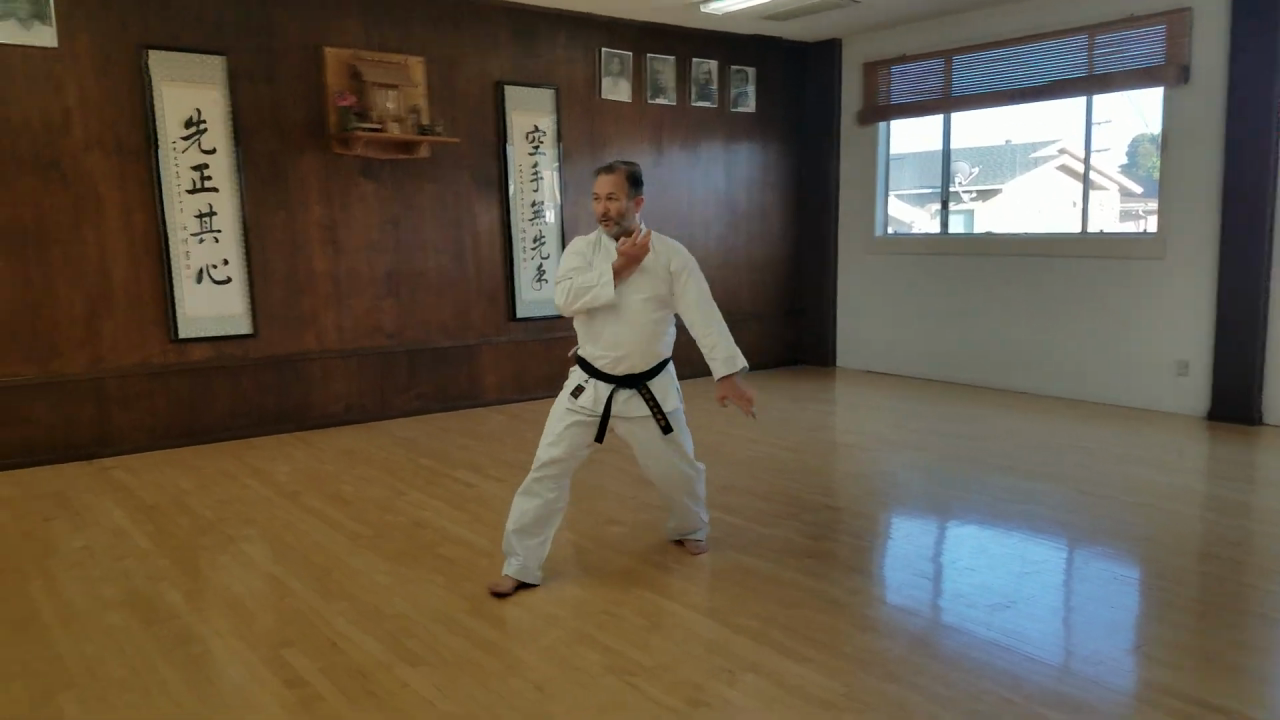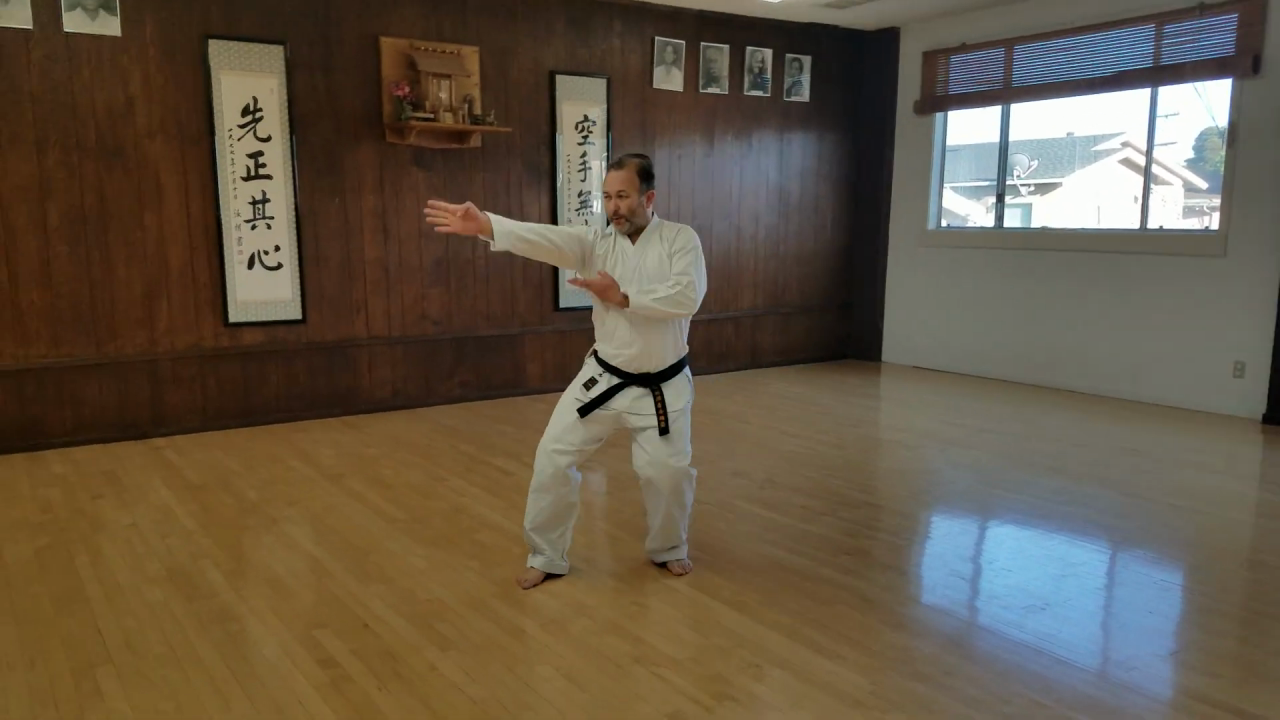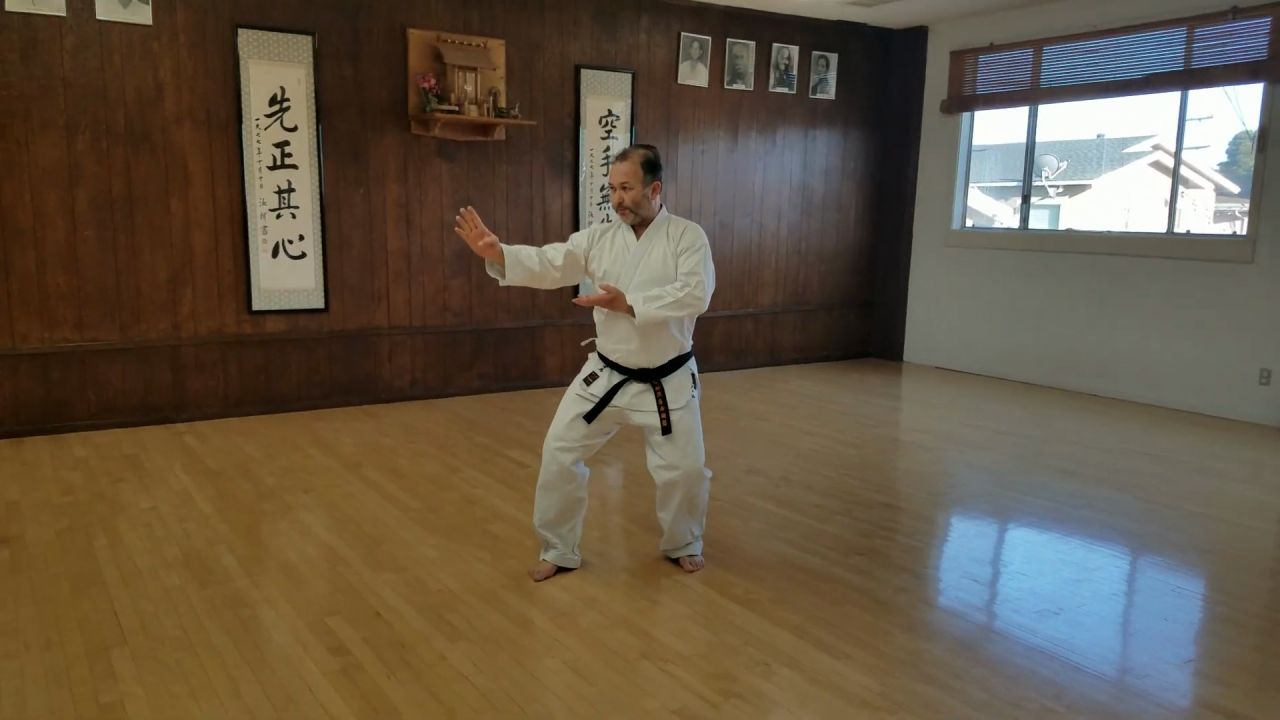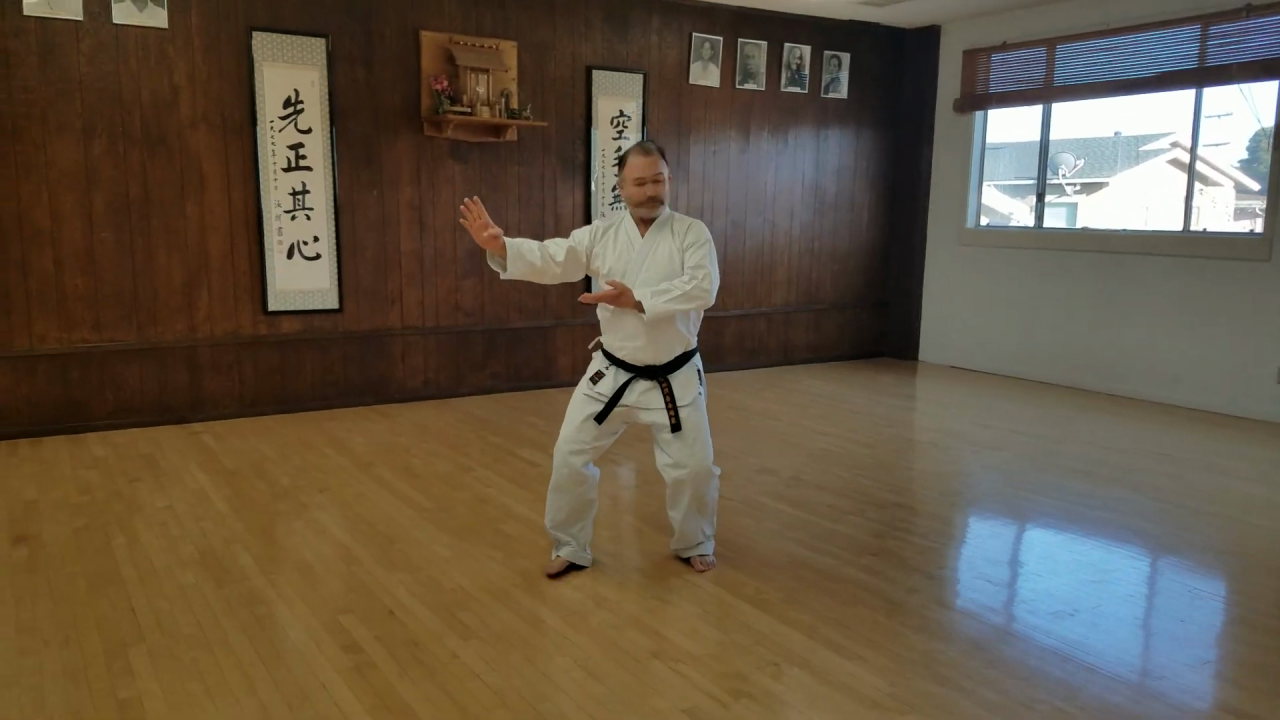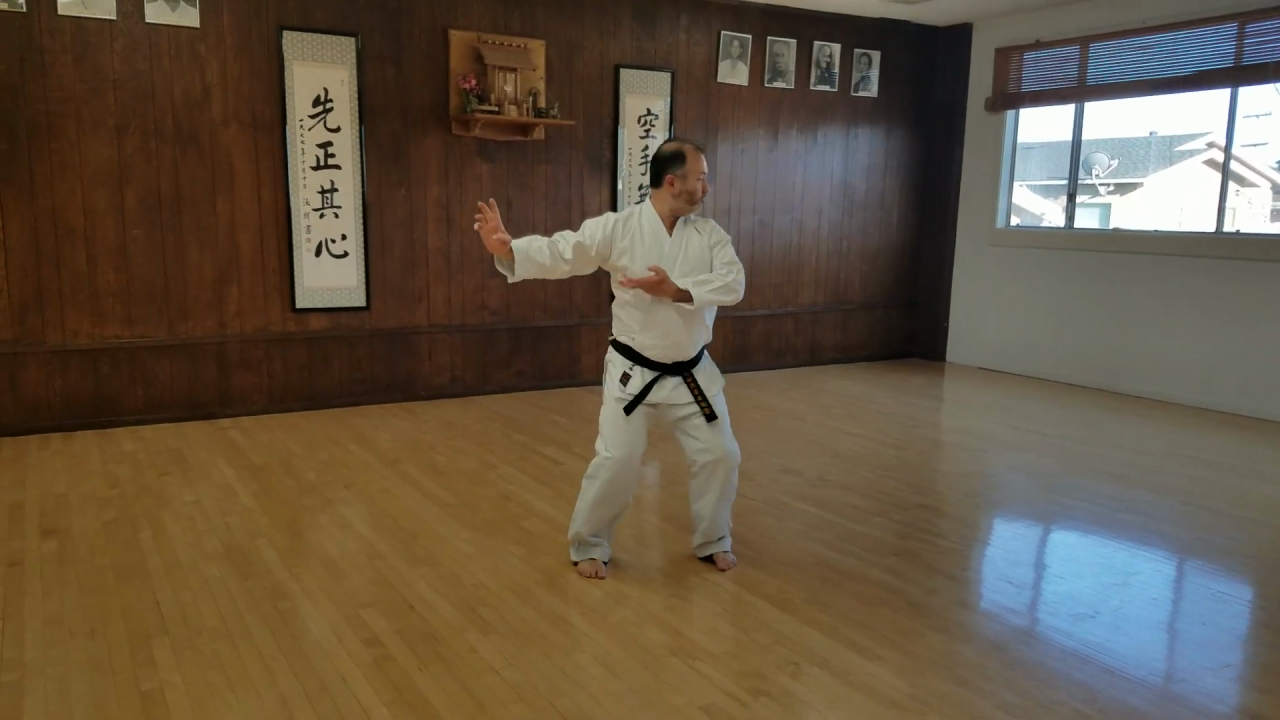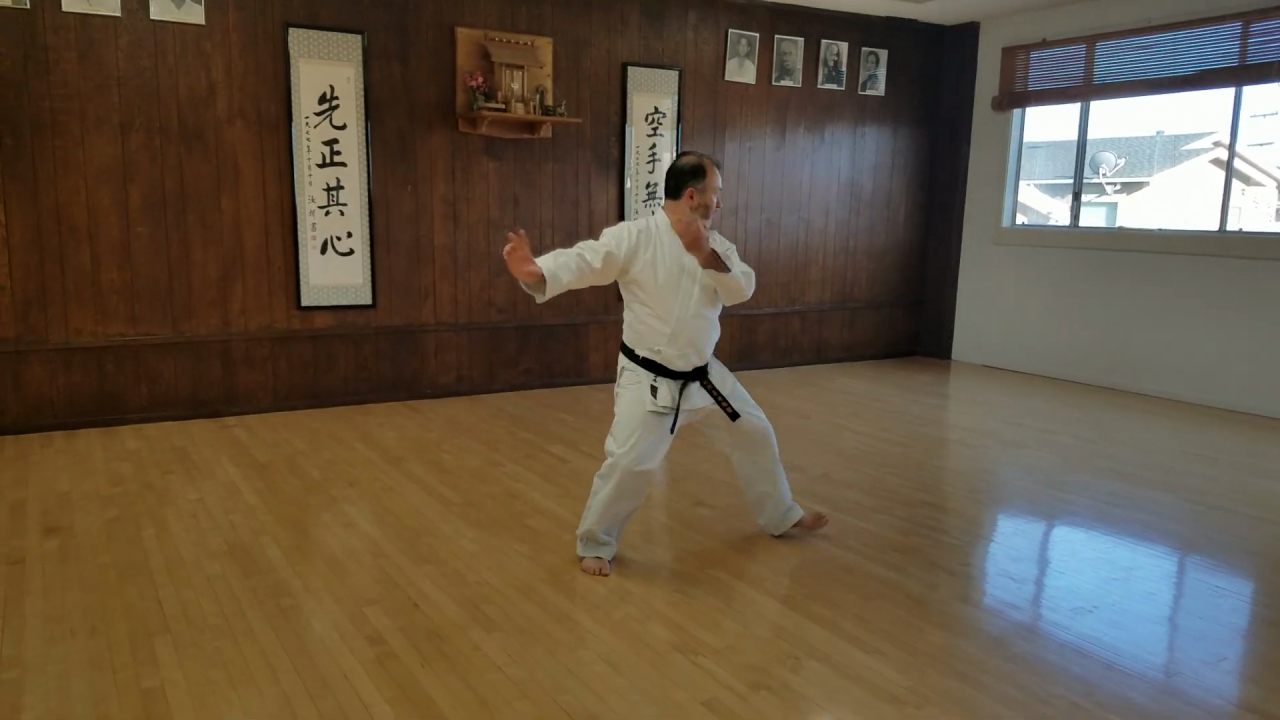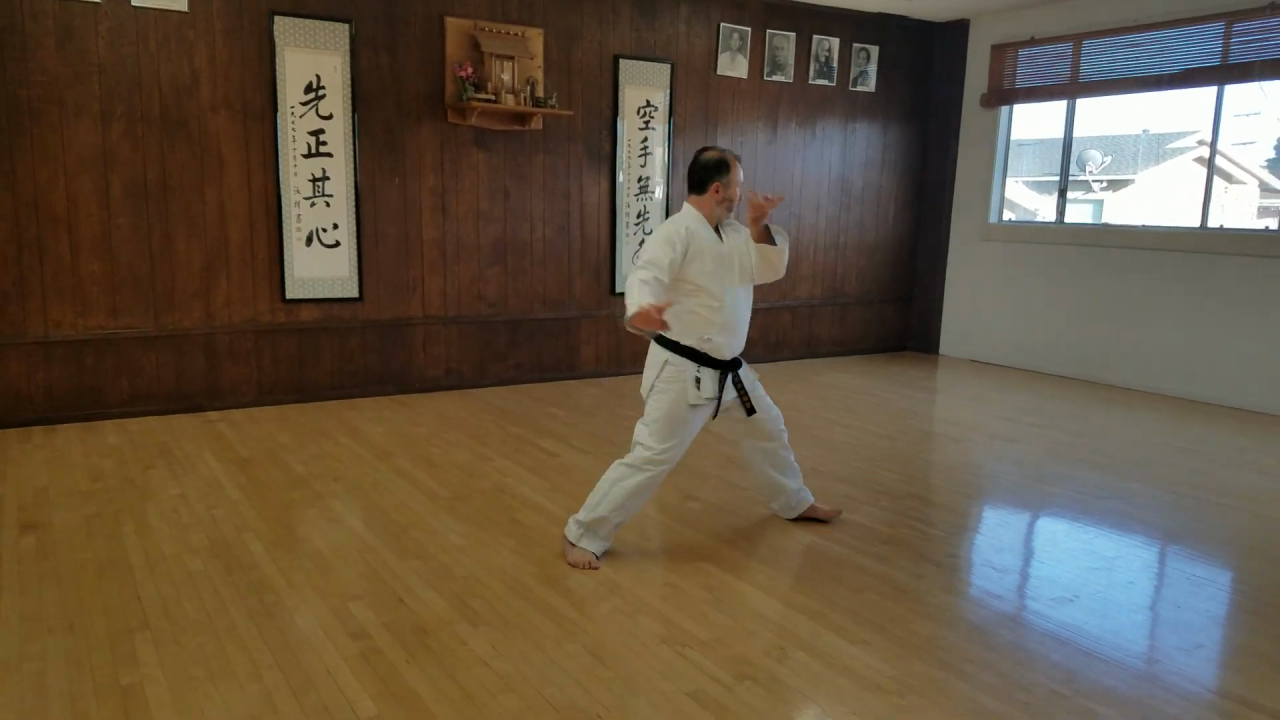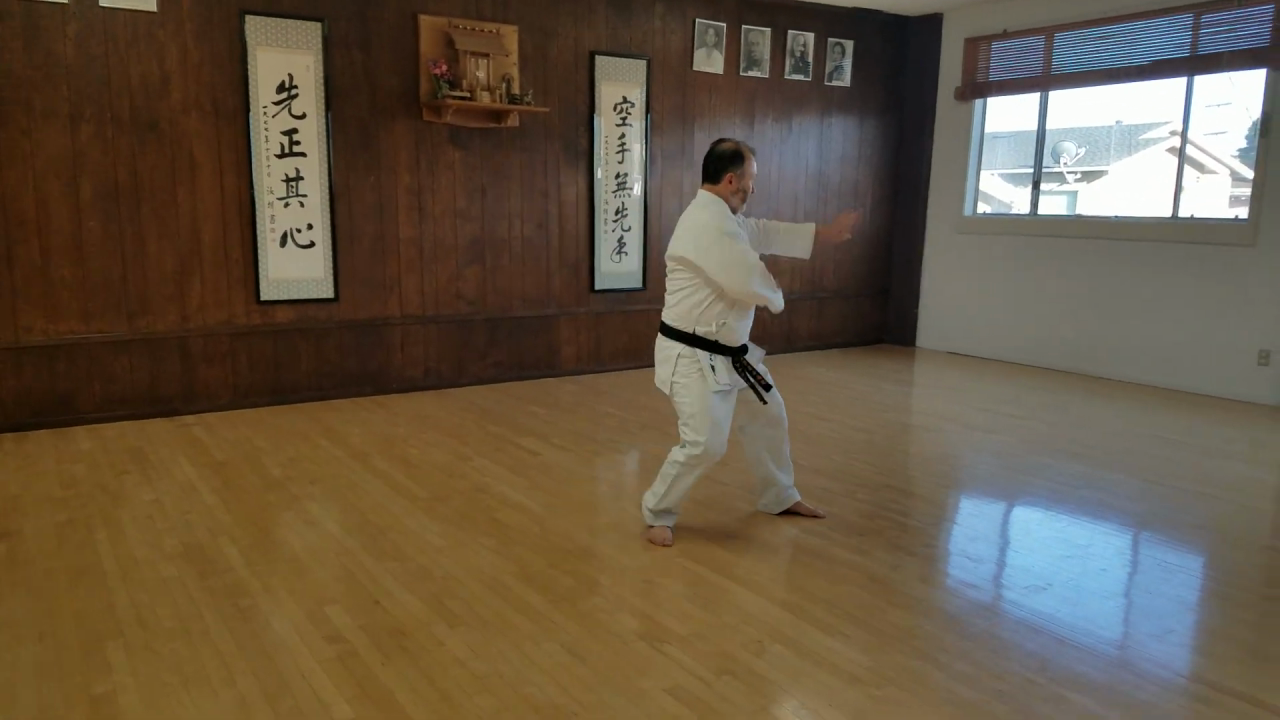
dt=0.2s
person 1, frame 1
left shoulder: (671, 253)
right shoulder: (582, 247)
left elbow: (704, 317)
right elbow: (567, 299)
left wrist: (729, 373)
right wrist: (617, 269)
left hip: (648, 387)
right hip: (589, 384)
left knee: (676, 468)
right knee: (549, 468)
left ankle: (688, 527)
right ankle: (521, 566)
person 1, frame 2
left shoulder: (681, 239)
right shoulder: (598, 240)
left elbow: (685, 295)
right elbow: (546, 240)
left wrist: (622, 296)
right wrist: (483, 225)
left hip: (661, 386)
right hip: (602, 378)
left knee: (668, 470)
right knee: (555, 458)
left ankle: (669, 547)
right ankle: (546, 556)
person 1, frame 3
left shoulder: (688, 236)
right shoulder: (600, 238)
left elbow: (694, 295)
right elbow: (548, 265)
left wrist: (628, 304)
right wrist: (495, 252)
left hip: (667, 382)
right hip: (606, 375)
left knee: (684, 469)
right knee: (560, 454)
left ankle: (683, 544)
right ankle: (558, 550)
person 1, frame 4
left shoulder: (693, 232)
right shoulder: (602, 235)
left elbow: (701, 289)
right elbow: (549, 260)
left wrist: (634, 300)
right wrist: (497, 244)
left hip: (674, 377)
right hip: (613, 374)
left knee: (693, 466)
right knee: (571, 455)
left ankle: (694, 544)
right ankle: (568, 547)
person 1, frame 5
left shoulder: (709, 233)
right shoulder: (617, 227)
left elbow: (732, 285)
right elbow: (559, 252)
left wrist: (674, 290)
right wrist: (505, 247)
left hip: (693, 370)
right hip: (633, 371)
left knee: (716, 454)
right knee: (616, 461)
left ankle: (711, 542)
right ankle: (588, 547)
person 1, frame 6
left shoulder: (710, 242)
right shoulder: (632, 237)
left elbow: (740, 289)
right elbow: (581, 261)
left wrist: (709, 256)
right wrist: (534, 274)
left hip: (703, 372)
right hip: (648, 378)
left knee: (754, 435)
right knee: (632, 465)
left ankle: (782, 515)
right ankle: (595, 544)
person 1, frame 7
left shoulder: (731, 230)
right shoulder: (674, 235)
left elbow: (766, 269)
right elbow: (644, 278)
left wrist: (760, 228)
right wrist: (641, 312)
left hip: (723, 365)
right hip: (681, 367)
left knee: (767, 428)
right knee: (654, 455)
left ankle: (793, 503)
right ankle: (584, 535)
person 1, frame 8
left shoulder: (723, 217)
right shoulder: (707, 224)
left elbow: (765, 233)
right elbow: (749, 287)
left wrist: (824, 234)
right wrist: (776, 299)
left hip: (724, 353)
right hip: (693, 356)
left knee: (768, 416)
right knee: (704, 444)
left ankle: (779, 497)
right ankle: (660, 512)
